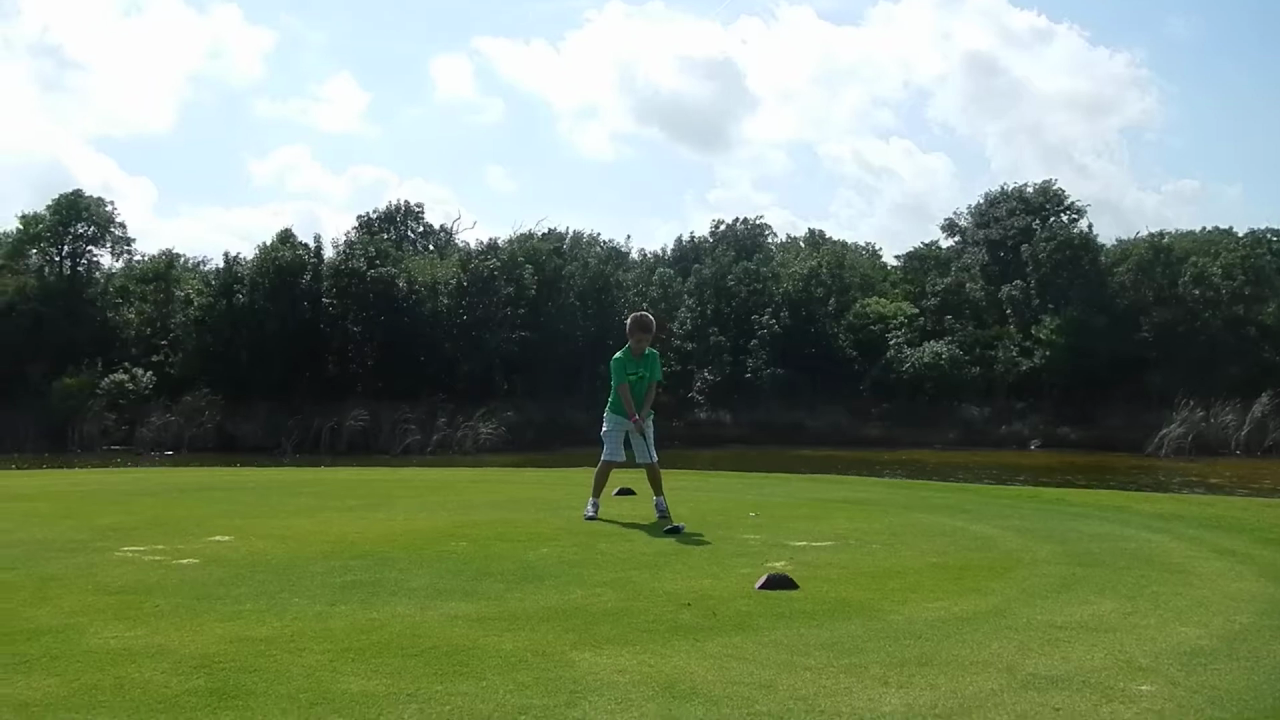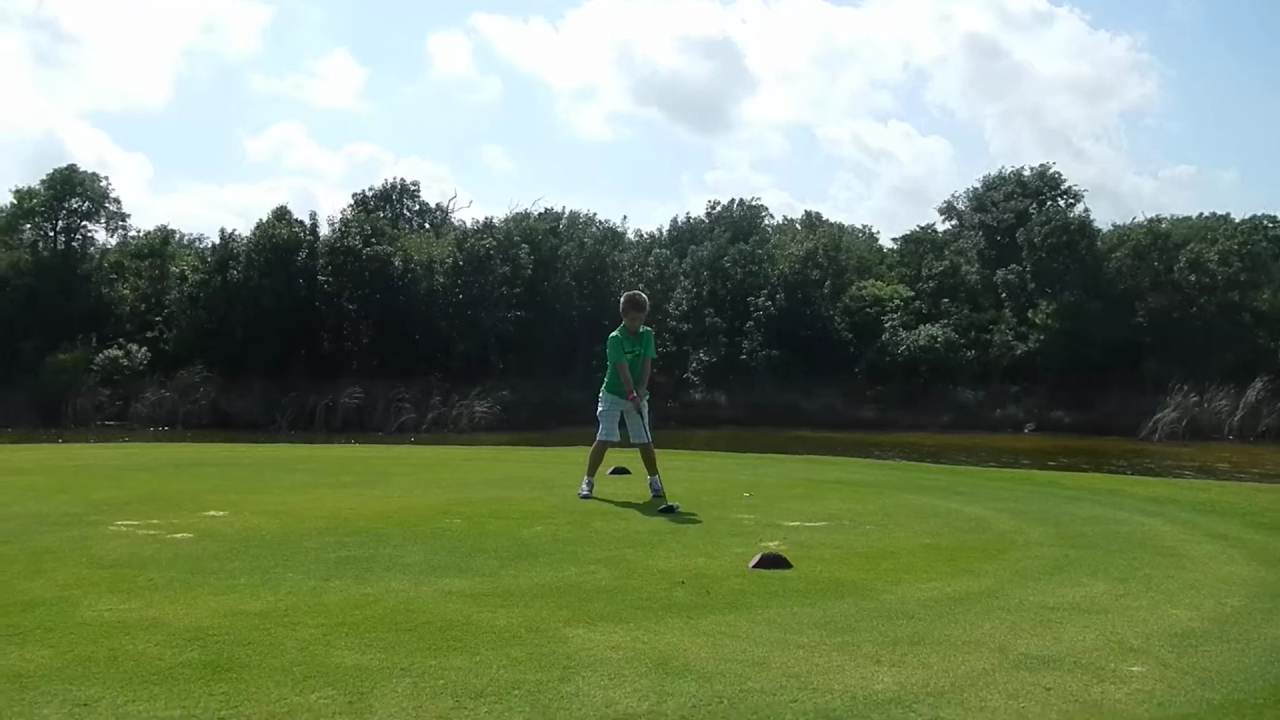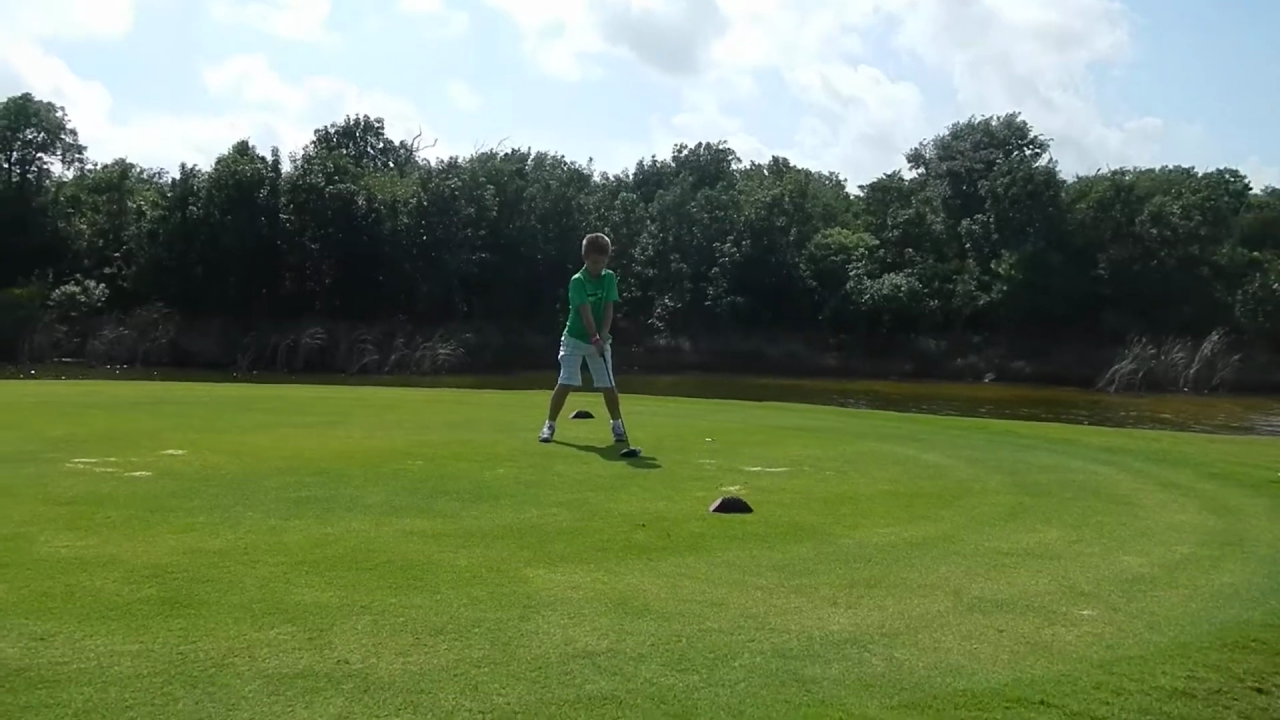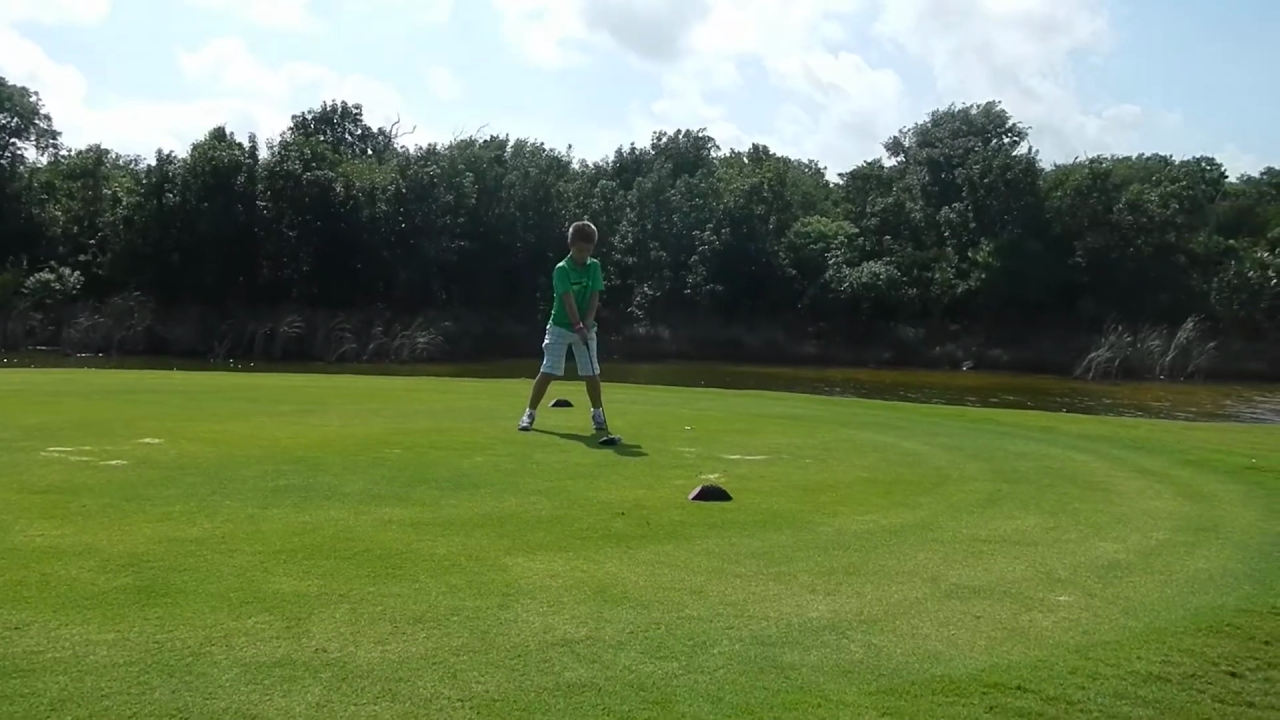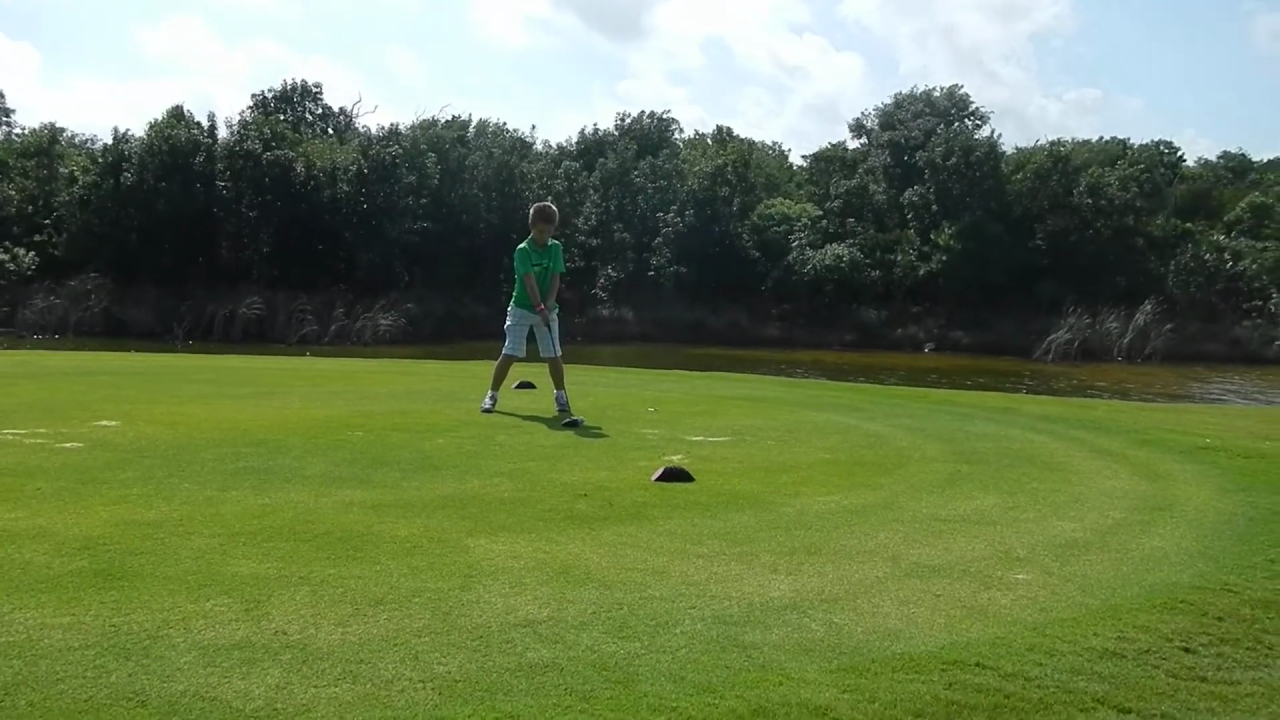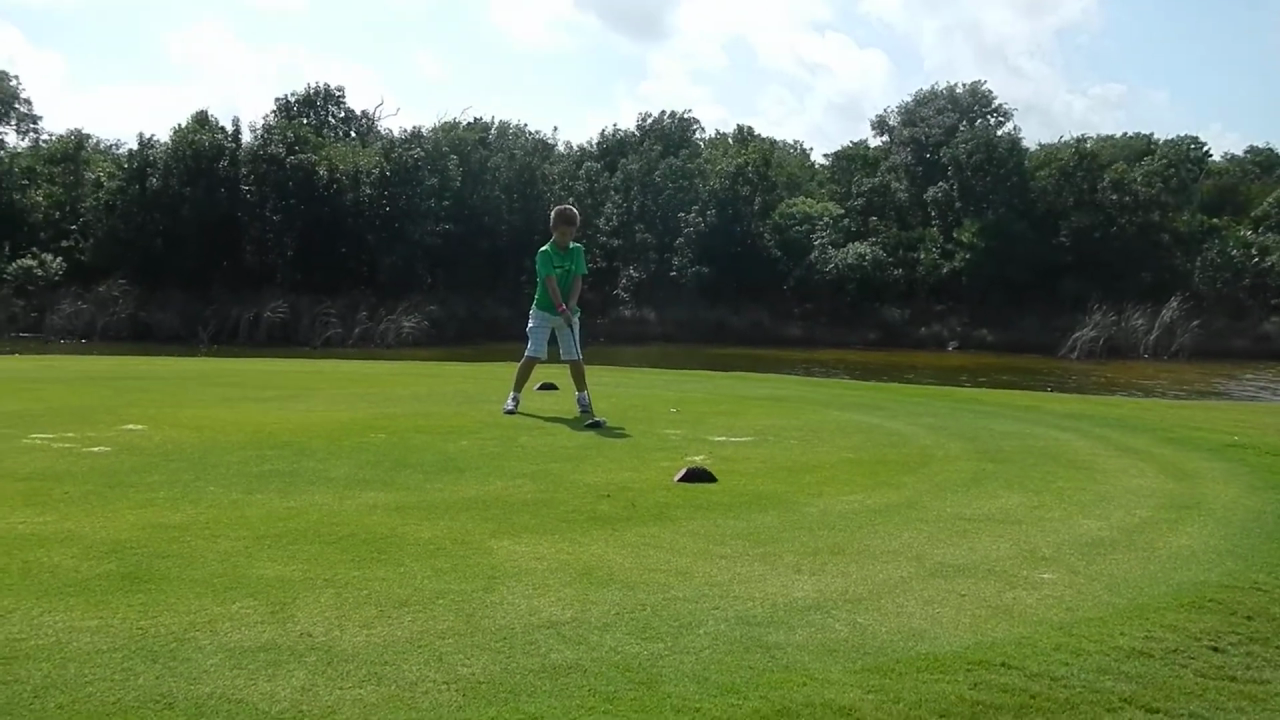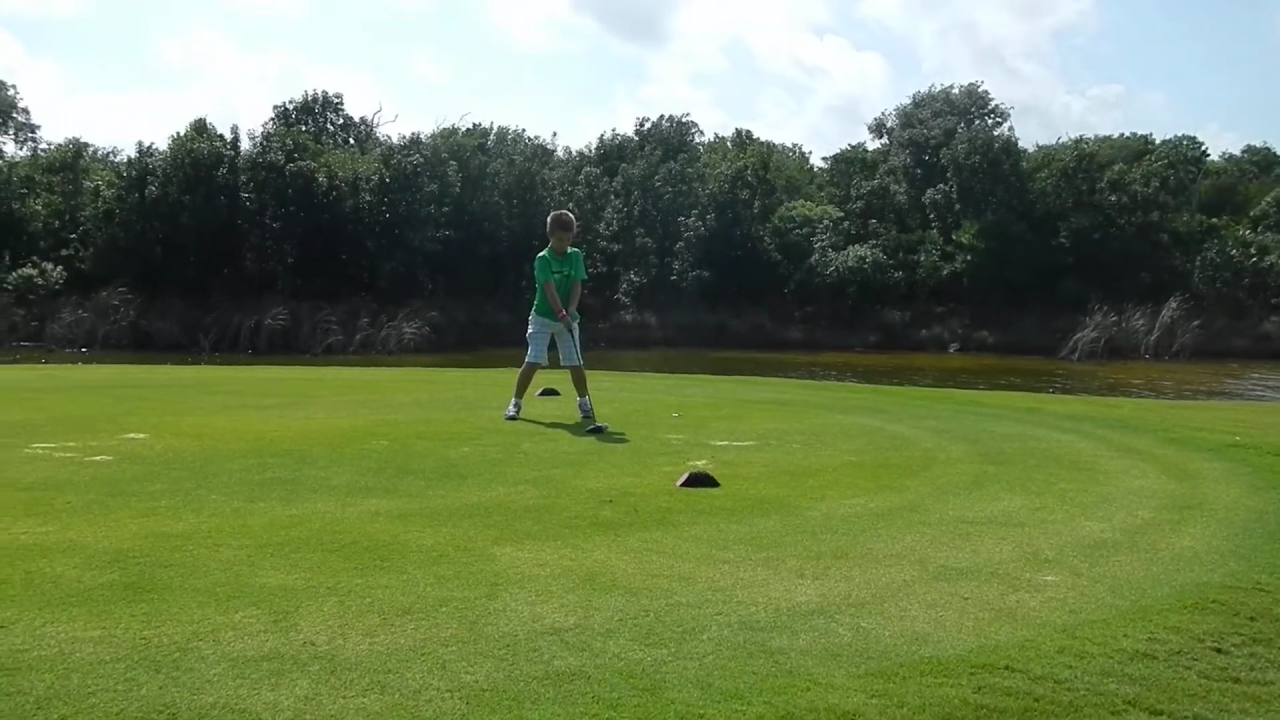
dt=0.4s
person 1, frame 1
left shoulder: (653, 357)
right shoulder: (619, 359)
left elbow: (652, 388)
right elbow: (624, 392)
left wrist: (642, 414)
right wrist: (633, 418)
left hip: (642, 416)
right hip: (617, 415)
left knee: (651, 461)
right knee: (609, 460)
left ankle: (660, 502)
right ankle: (593, 502)
person 1, frame 2
left shoulder: (647, 334)
right shoulder: (615, 338)
left elbow: (647, 366)
right elbow: (622, 369)
left wrist: (640, 392)
right wrist: (631, 396)
left hip: (637, 395)
right hip: (613, 395)
left knee: (644, 440)
right knee: (604, 439)
left ankle: (654, 481)
right ankle: (588, 481)
person 1, frame 3
left shoulder: (609, 278)
right shoulder: (577, 281)
left elbow: (609, 309)
right elbow: (585, 312)
left wrist: (602, 336)
right wrist: (594, 338)
left hip: (600, 339)
right hip: (575, 338)
left knee: (608, 384)
right knee: (565, 383)
left ankle: (617, 425)
right ankle: (549, 425)
person 1, frame 4
left shoulder: (594, 266)
right shoulder: (562, 269)
left elbow: (594, 298)
right elbow: (569, 301)
left wrist: (587, 324)
right wrist: (578, 326)
left hip: (585, 328)
right hip: (560, 327)
left knee: (591, 373)
right knee: (548, 372)
left ankle: (597, 414)
right ankle: (530, 413)
person 1, frame 5
left shoulder: (556, 248)
right shoulder: (523, 250)
left elbow: (556, 279)
right elbow: (530, 282)
left wrist: (548, 305)
right wrist: (539, 307)
left hip: (547, 309)
right hip: (522, 308)
left knee: (553, 355)
right knee: (509, 353)
left ankle: (560, 395)
right ankle: (492, 395)
person 1, frame 6
left shoulder: (577, 251)
right shoulder: (544, 253)
left elbow: (577, 281)
right elbow: (551, 284)
left wrist: (570, 306)
right wrist: (561, 308)
left hip: (568, 311)
right hip: (543, 311)
left knee: (574, 357)
right knee: (532, 355)
left ankle: (582, 397)
right ankle: (514, 396)
person 1, frame 7
left shoulder: (576, 255)
right shoulder: (542, 259)
left elbow: (577, 286)
right elbow: (550, 289)
left wrist: (570, 311)
right wrist: (561, 314)
left hip: (567, 317)
right hip: (543, 317)
left knee: (575, 362)
right knee: (532, 361)
left ankle: (584, 402)
right ankle: (515, 402)
